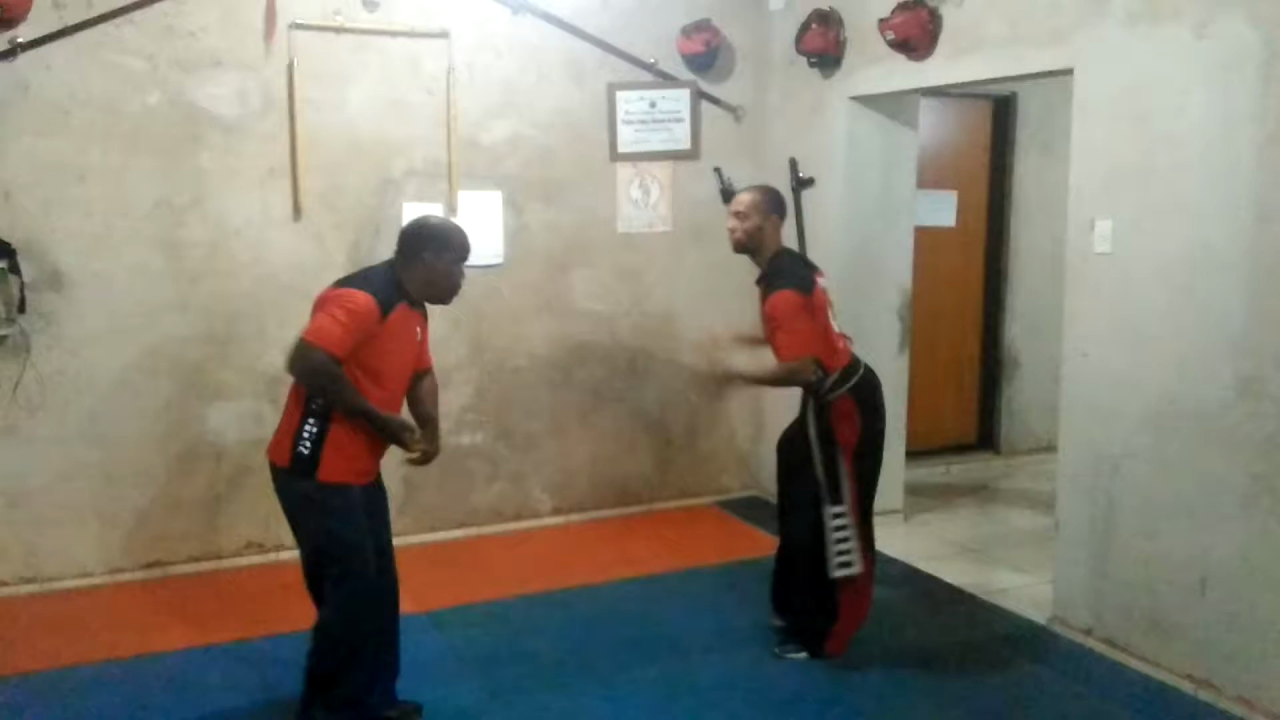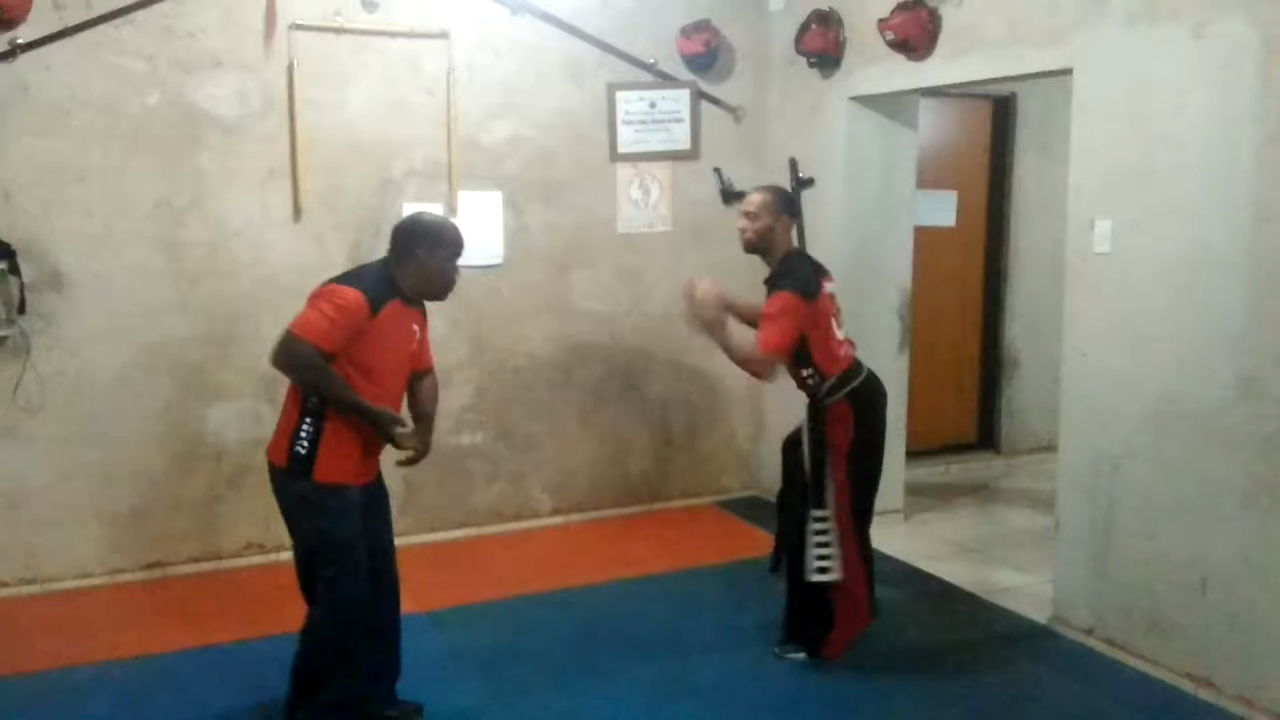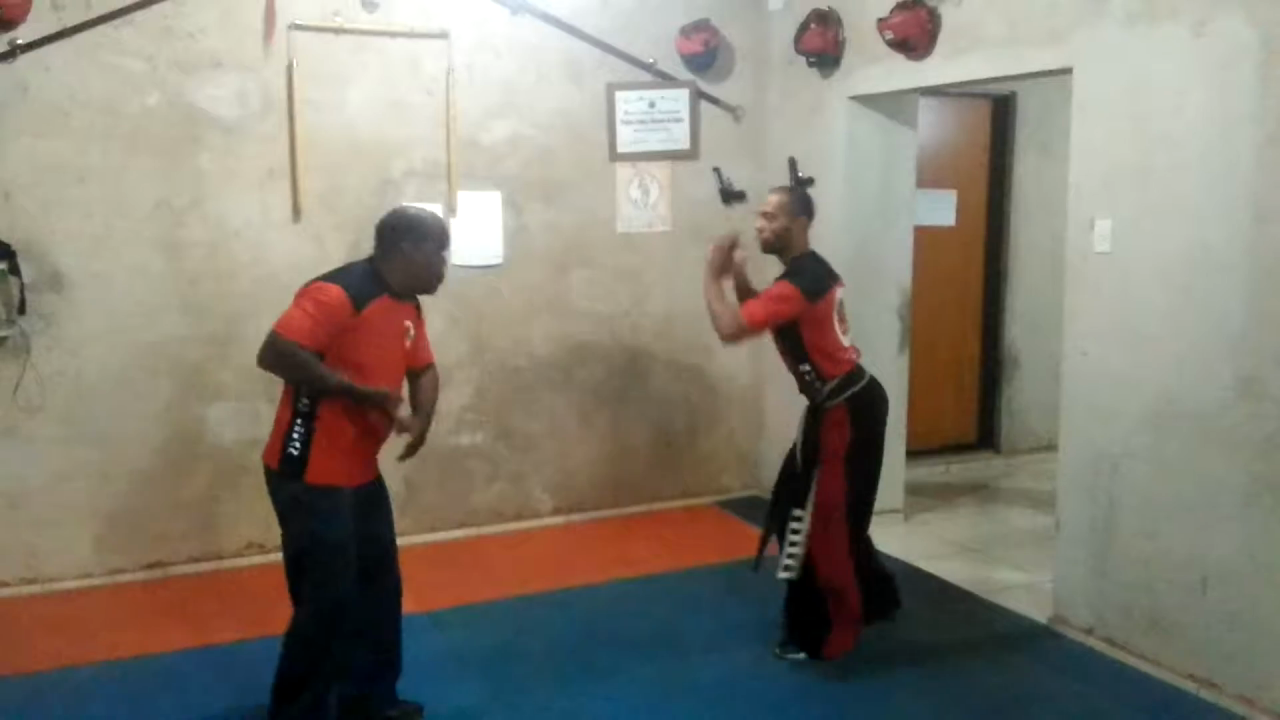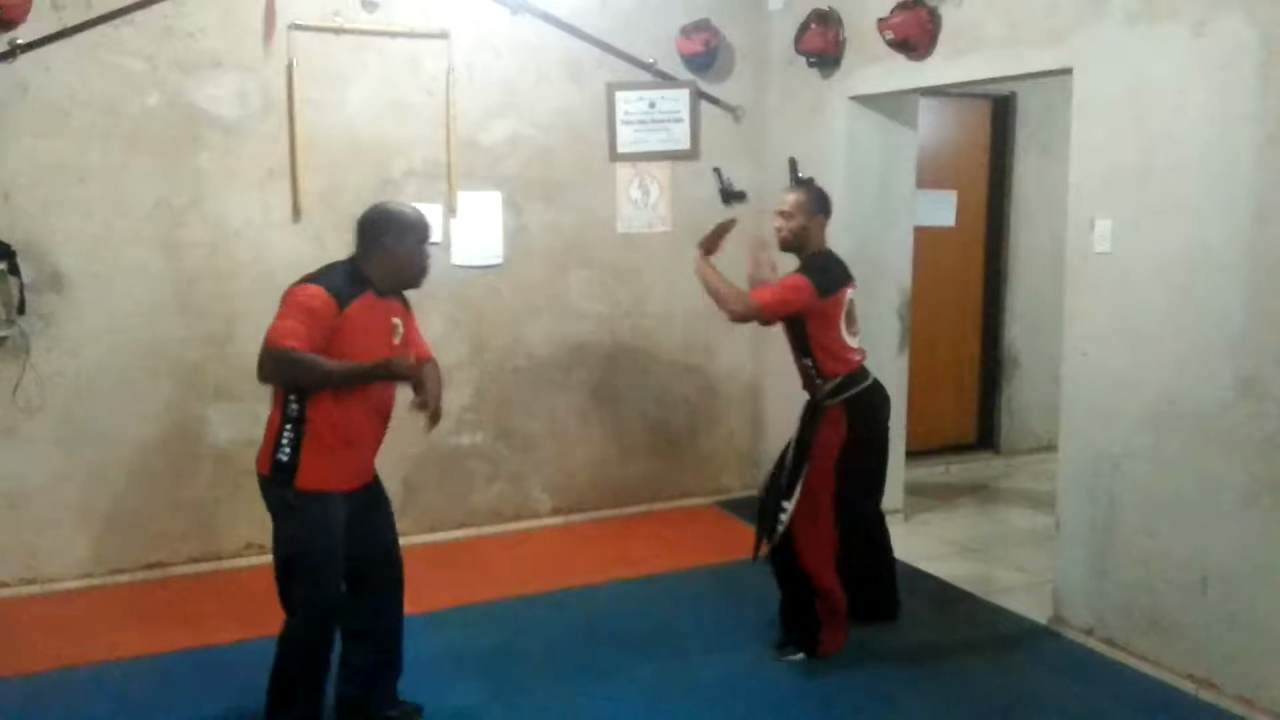
dt=0.1s
person 1, frame 1
left shoulder: (413, 308)
right shoulder: (360, 299)
left elbow: (421, 374)
right elbow: (306, 363)
left wrist: (428, 427)
right wrist: (380, 420)
left hip: (359, 470)
right hip: (314, 471)
left knee: (379, 586)
right knee: (351, 593)
person 1, frame 2
left shoulder: (412, 308)
right shoulder: (352, 296)
left elbow: (421, 373)
right elbow: (290, 356)
left wrist: (423, 425)
right wrist: (368, 412)
left hip: (360, 471)
right hip: (312, 472)
left knee: (379, 586)
right knee: (342, 595)
person 1, frame 3
left shoulder: (407, 306)
right shoulder: (337, 294)
left elbow: (422, 370)
right elbow: (274, 353)
left wrist: (421, 413)
right wrist: (360, 393)
left hip: (360, 473)
right hip: (308, 474)
left knee: (378, 583)
right knee: (327, 598)
person 1, frame 4
left shoulder: (395, 303)
right shoulder: (320, 295)
left elbow: (422, 363)
right elbow: (274, 364)
left wrist: (430, 394)
right wrist: (370, 371)
left hip: (358, 475)
right hip: (302, 479)
left knee: (381, 582)
right knee: (317, 604)
person 2, frame 1
left shoulder: (784, 287)
right shoulder: (789, 268)
left elbow: (799, 368)
left wrist: (735, 376)
right wrist: (759, 337)
left hip: (843, 403)
right hip: (842, 395)
left knee: (833, 513)
right knee: (803, 505)
left ankle: (822, 631)
right ankle: (796, 609)
person 2, frame 2
left shoulder: (790, 289)
right shoulder: (801, 269)
left elbow: (761, 364)
right elbow: (774, 326)
left wrist: (715, 327)
right wrist: (726, 304)
left hip: (842, 408)
right hip: (844, 398)
left knee: (825, 515)
right knee: (807, 507)
left ankle: (821, 633)
right ankle: (848, 608)
person 2, frame 3
left shoulder: (795, 284)
right shoulder: (814, 272)
left elbow: (730, 329)
right elbow: (767, 314)
left wrist: (714, 277)
right wrist: (739, 278)
left hip: (841, 410)
right hip: (857, 399)
left knee: (819, 520)
right knee: (840, 511)
left ankle: (820, 635)
right ankle: (872, 598)
person 2, frame 4
left shoulder: (810, 281)
right shoulder: (827, 270)
left elbow: (740, 309)
right elbow: (771, 308)
left wrist: (703, 262)
right wrist: (766, 281)
left hip: (840, 410)
right hip: (859, 400)
left knee: (806, 516)
right knee: (851, 512)
left ankle: (813, 634)
right ankle: (873, 602)
